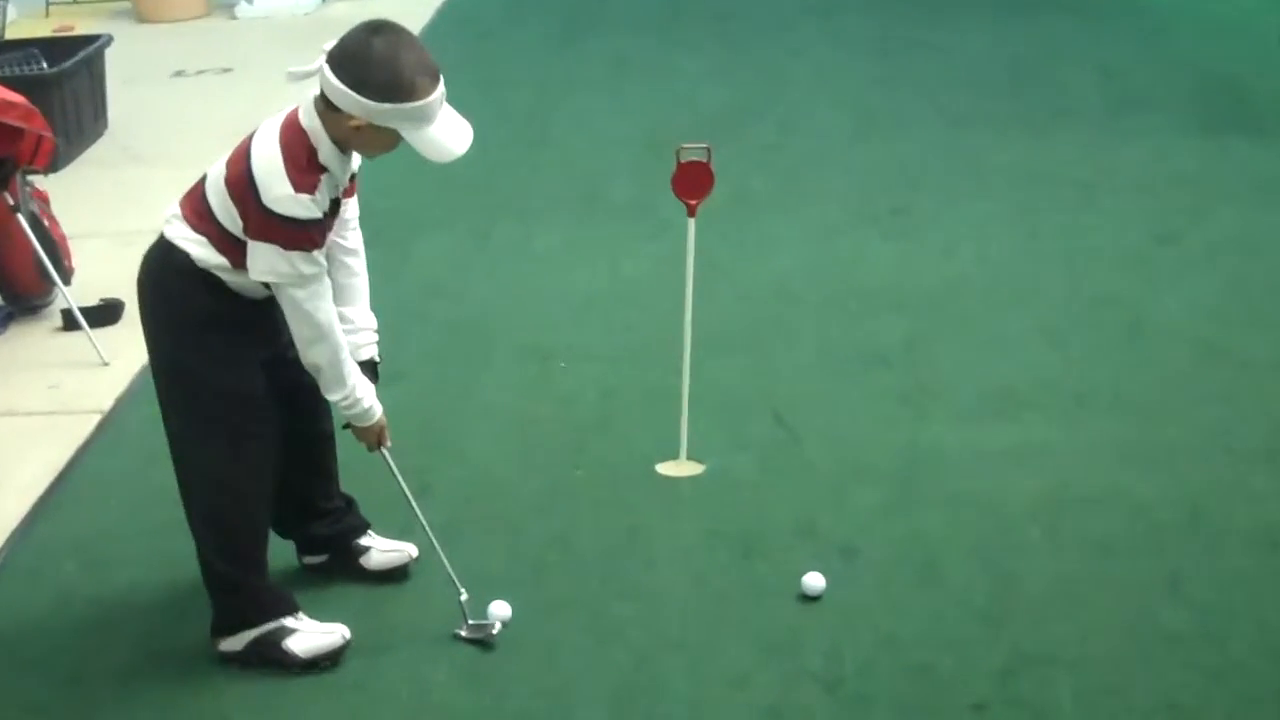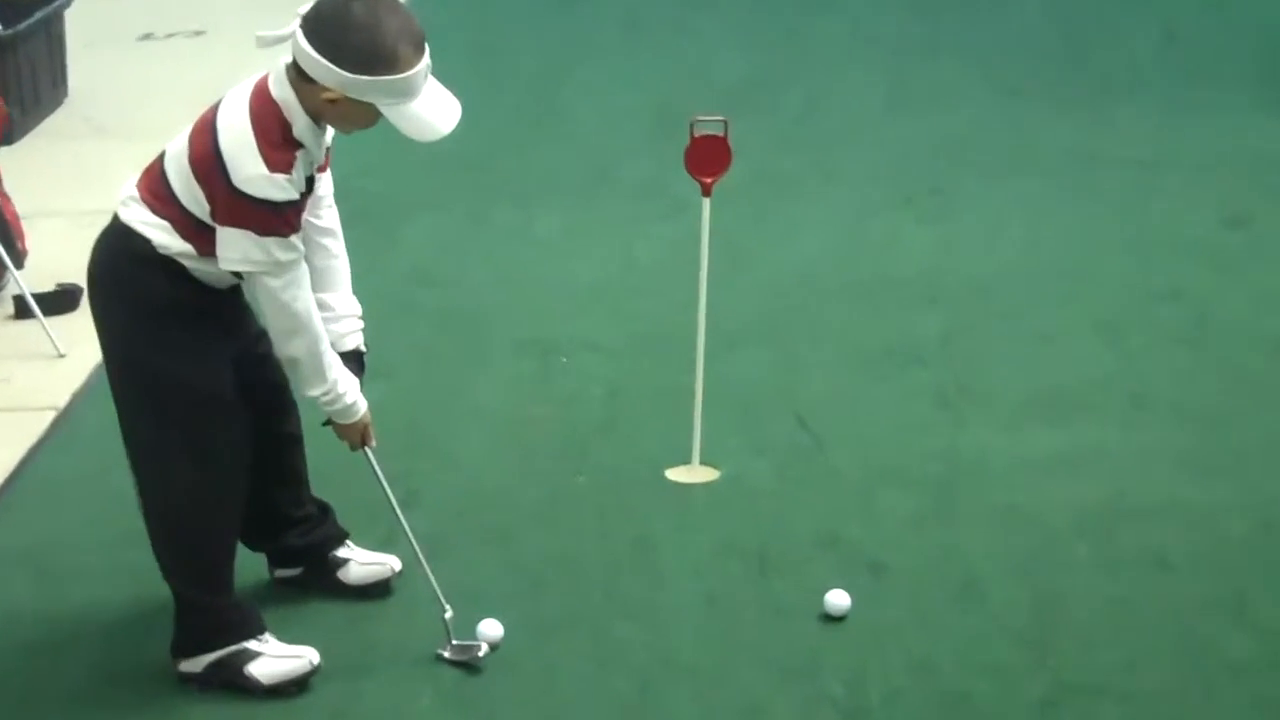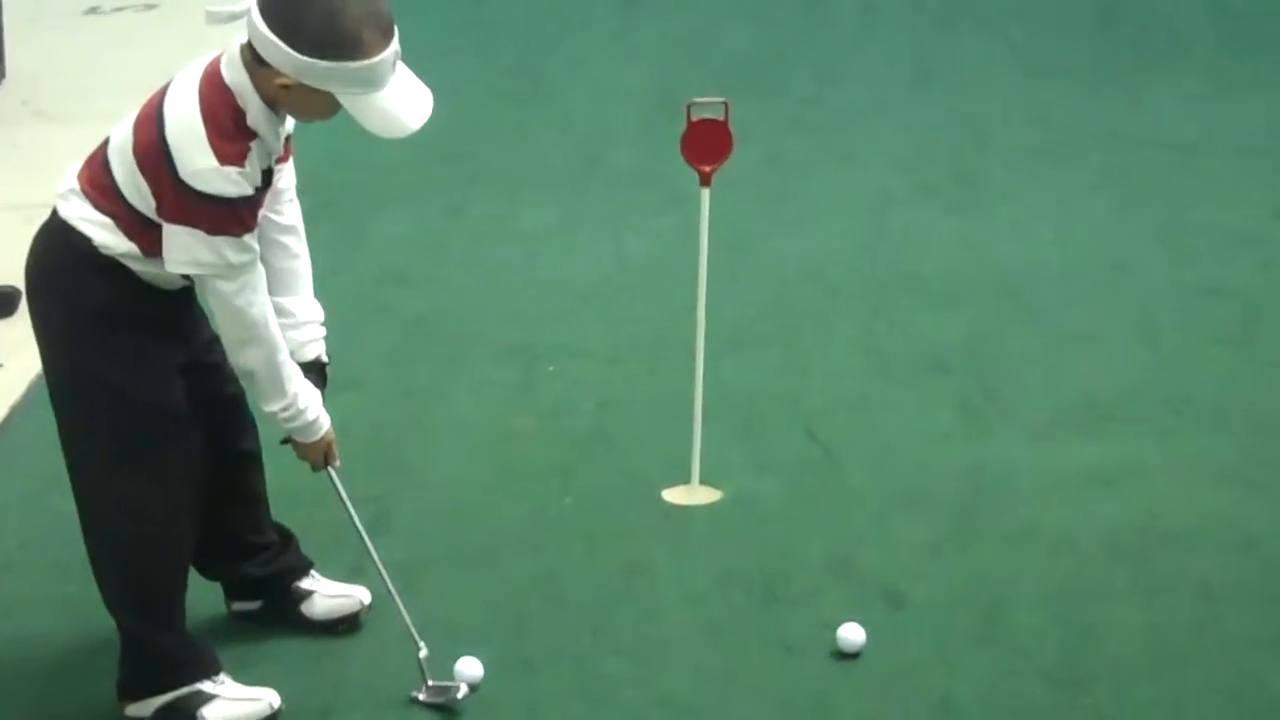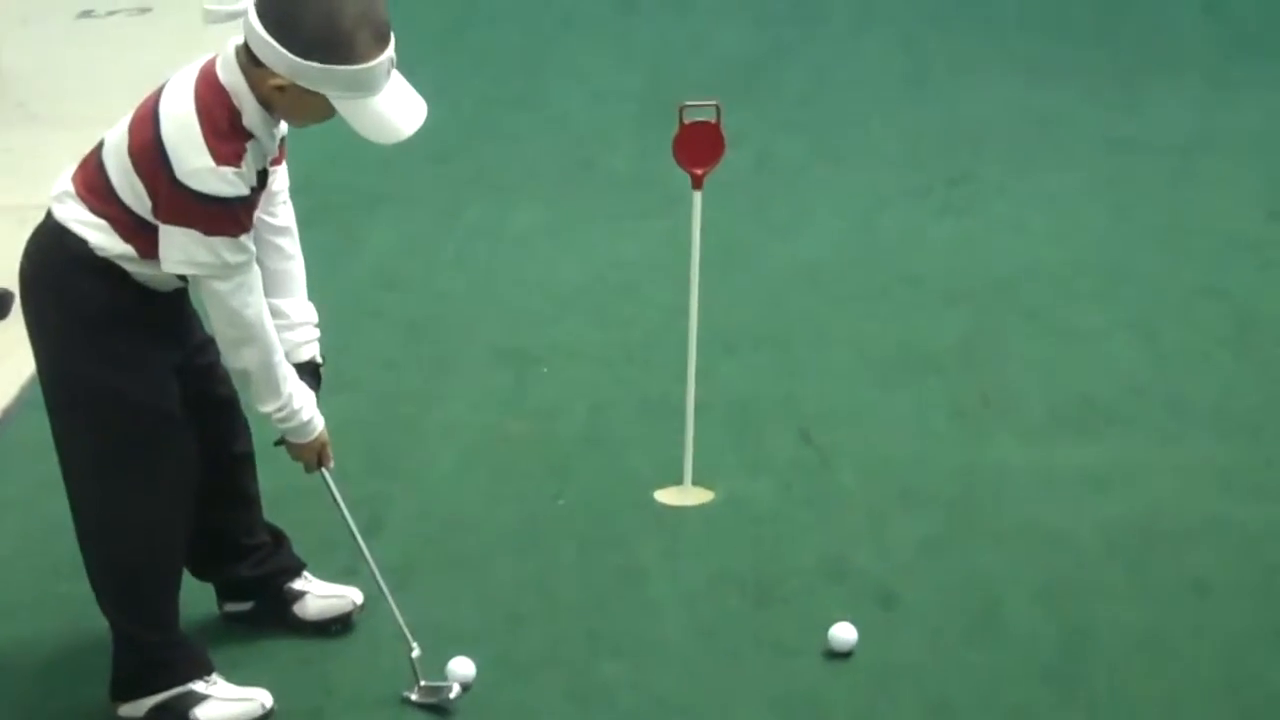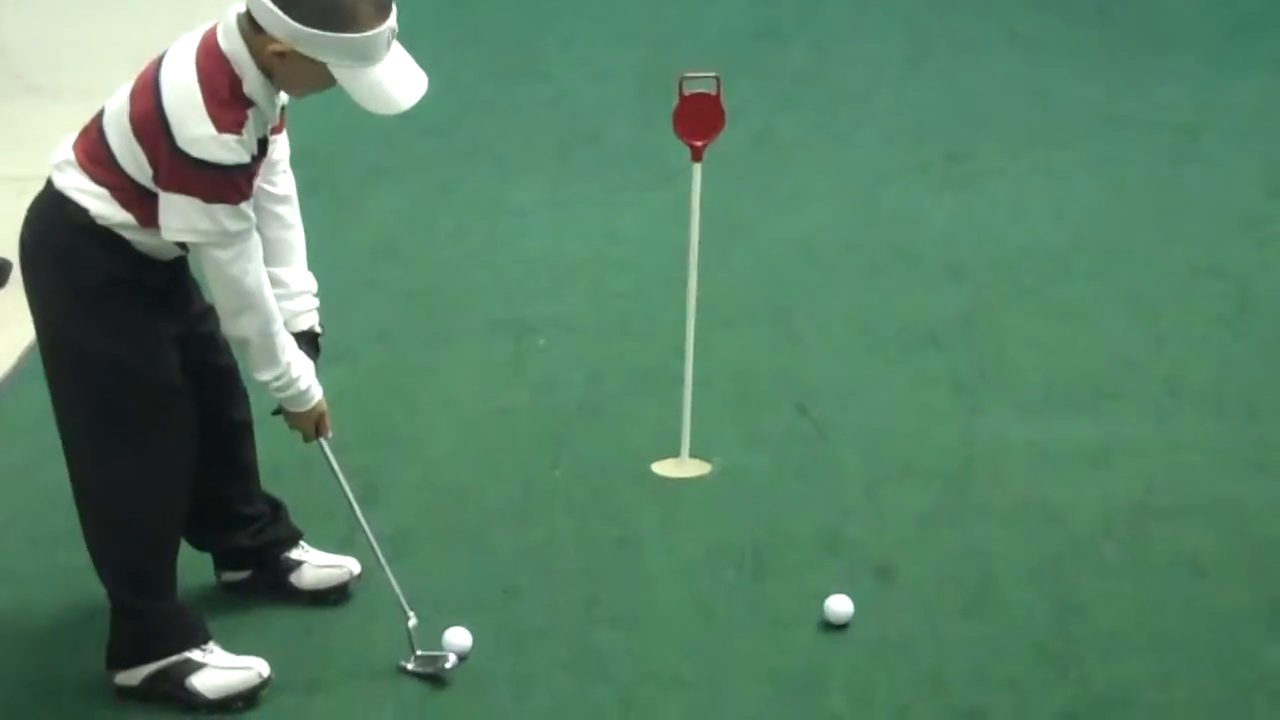
dt=0.3s
person 1, frame 1
left shoulder: (329, 134)
right shoulder: (288, 183)
left elbow: (345, 243)
right elbow: (308, 305)
left wrist: (363, 356)
right wrist: (358, 403)
left hip: (244, 286)
right hip: (192, 297)
left knee: (302, 409)
right knee: (232, 448)
left ankle: (328, 535)
person 1, frame 2
left shoulder: (301, 104)
right shoulder: (258, 161)
left elbow: (319, 222)
right elbow: (285, 297)
left wrist: (347, 342)
right wrist: (341, 397)
left hip: (202, 273)
right hip: (149, 284)
left knee: (267, 410)
right knee: (199, 451)
left ankle: (303, 547)
right ankle: (212, 636)
person 1, frame 3
left shoulder: (257, 87)
right shoulder: (209, 152)
left elbow: (279, 218)
right elbow: (239, 303)
left wrist: (308, 354)
right wrist: (304, 415)
left hip: (153, 271)
right hip: (93, 285)
left knee: (222, 426)
right knee: (146, 471)
left ankle: (264, 578)
person 1, frame 4
left shoulder: (252, 87)
right shoulder: (205, 154)
left elbow: (273, 222)
right elbow: (236, 307)
left wrist: (302, 355)
right wrist: (296, 416)
left hip: (145, 277)
right hip: (87, 289)
left knee: (215, 429)
right knee: (138, 472)
left ankle: (256, 579)
person 1, frame 5
left shoulder: (253, 60)
right shoulder: (206, 123)
left elbow: (273, 190)
right elbow: (235, 275)
left wrist: (301, 324)
right wrist: (296, 385)
left hip: (144, 244)
right hip: (87, 257)
left knee: (215, 397)
right knee: (139, 440)
left ankle: (253, 548)
right ankle: (150, 646)
